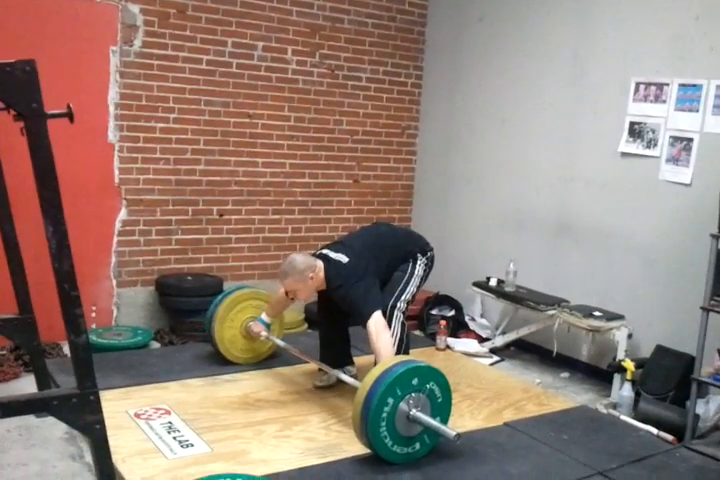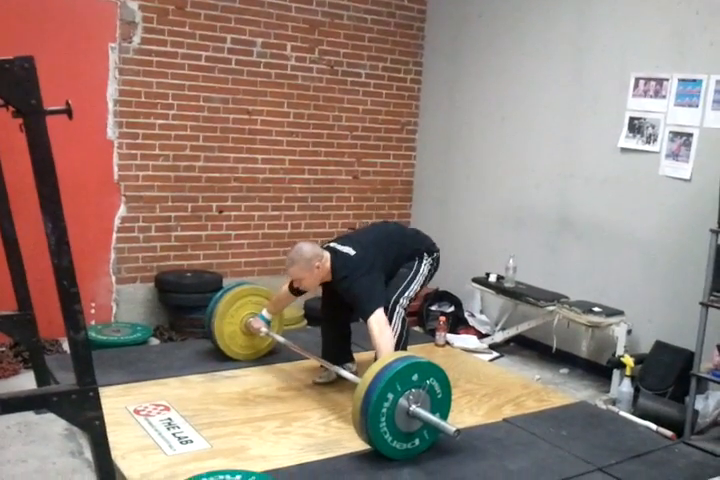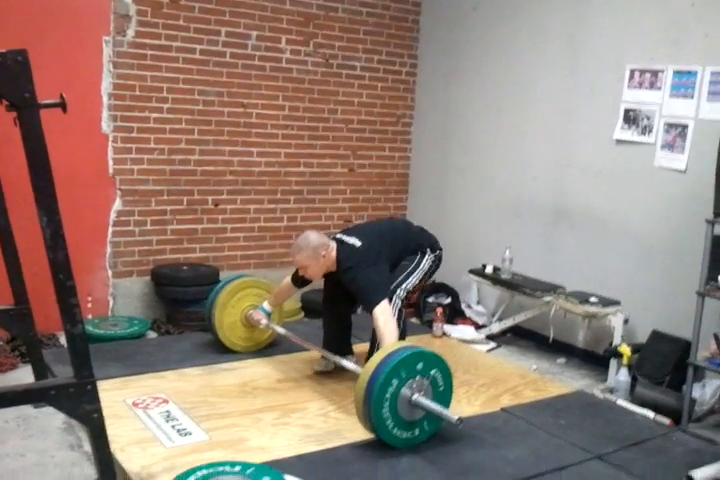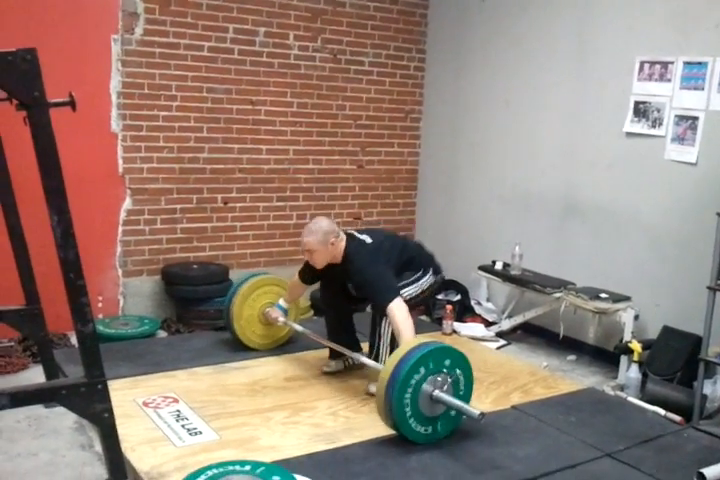
dt=0.2s
person 1, frame 1
left shoulder: (348, 281)
right shoulder: (313, 266)
left elbow: (377, 326)
right elbow: (284, 296)
right wrist: (263, 321)
left hip: (414, 256)
right hip: (379, 251)
left knee: (390, 309)
right knee: (330, 305)
right ankle: (340, 366)
person 1, frame 2
left shoulder: (353, 275)
right shoulder: (319, 260)
left elbow: (377, 322)
right elbow: (288, 291)
right wrist: (264, 317)
left hip: (420, 256)
right hip: (385, 251)
left knee: (392, 306)
right knee: (333, 301)
right ankle: (340, 362)
person 1, frame 3
left shoulder: (358, 267)
right shoulder: (321, 253)
left elbow: (382, 313)
right elbow: (291, 283)
right wrist: (265, 309)
left hip: (422, 252)
right hip: (389, 249)
left knee: (388, 299)
right knee: (336, 293)
right ankle: (340, 354)
person 1, frame 4
left shoulder: (364, 263)
right shoulder: (323, 254)
left elbow: (396, 307)
right elbow: (300, 280)
right wrist: (281, 307)
left hip: (421, 271)
right hip: (392, 270)
left knee: (386, 307)
right knee: (331, 292)
right ankle: (349, 355)
